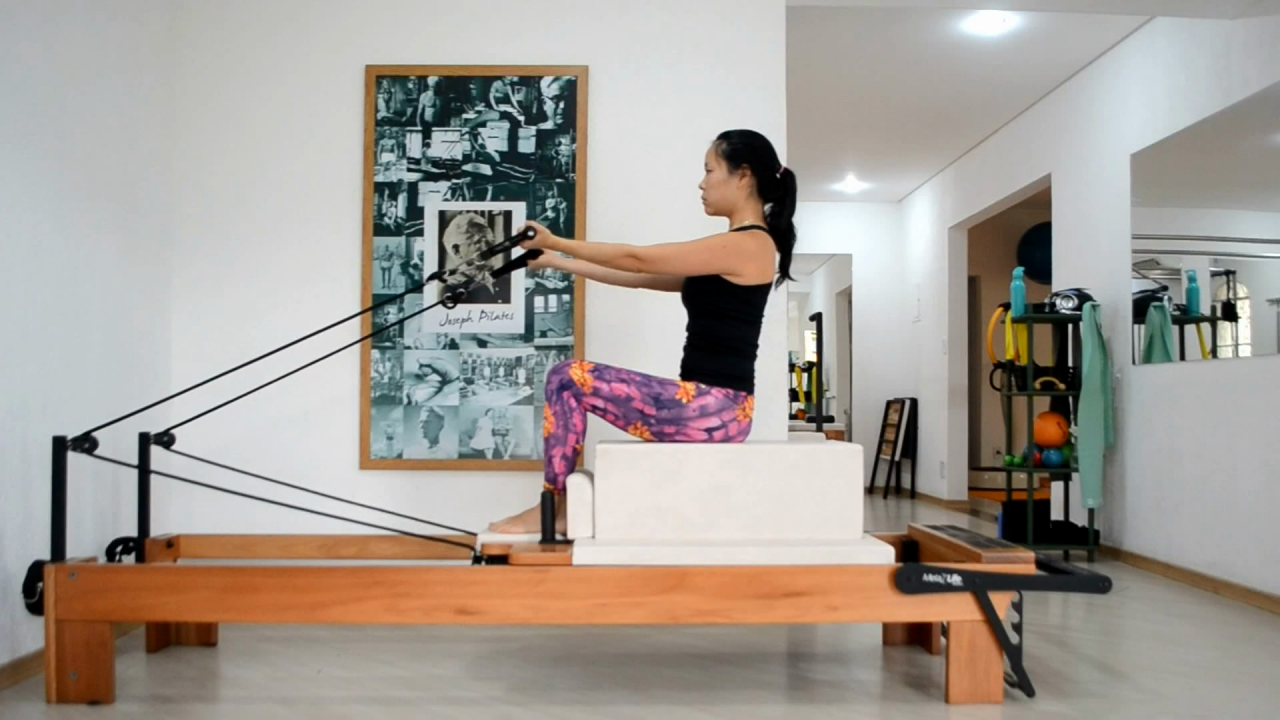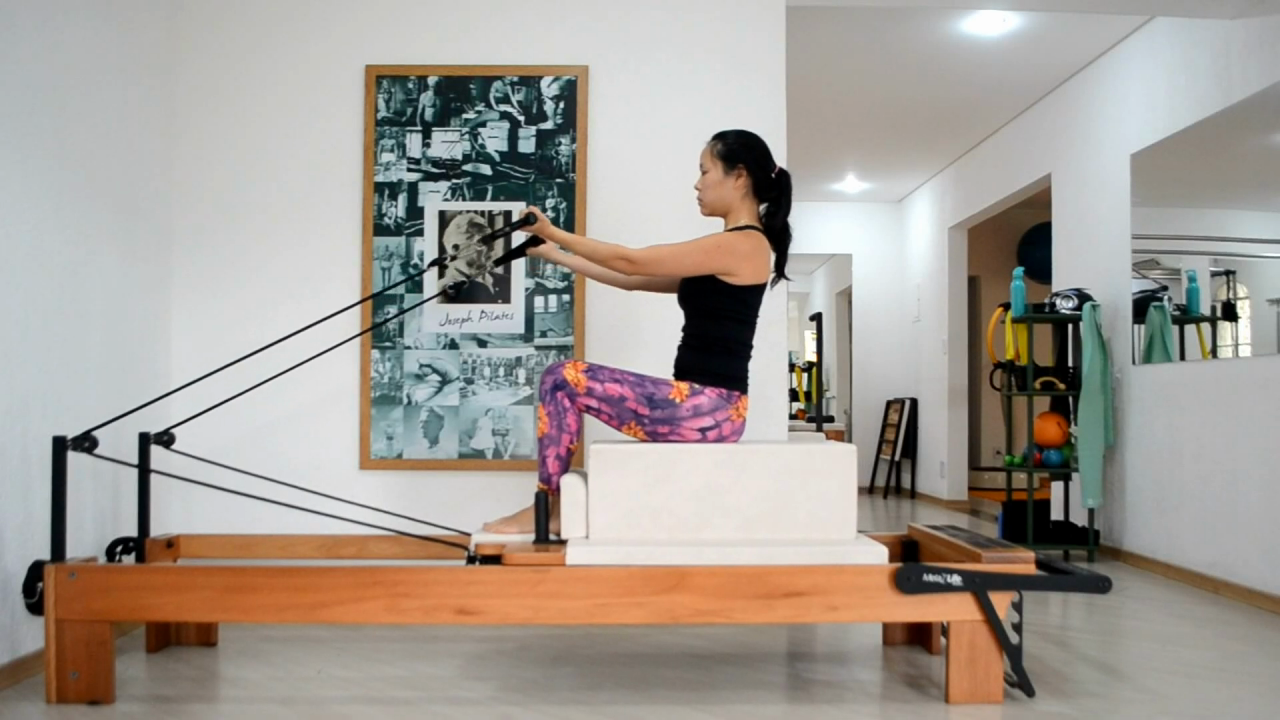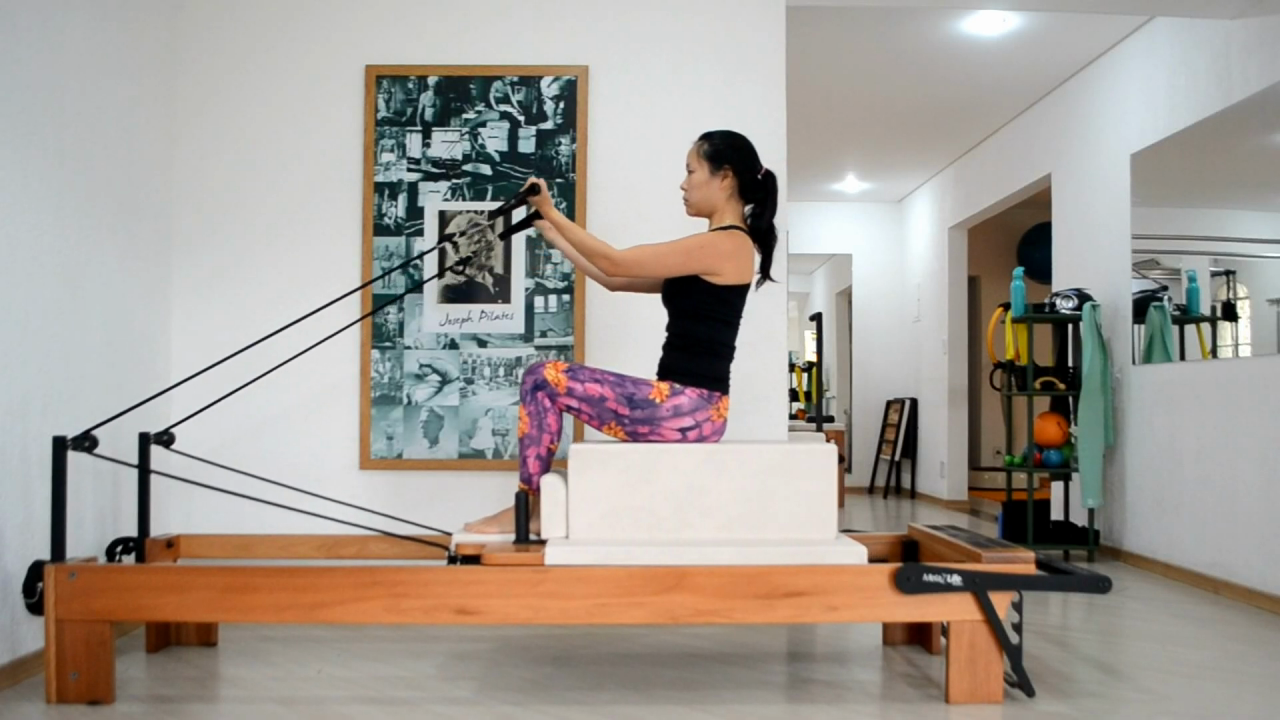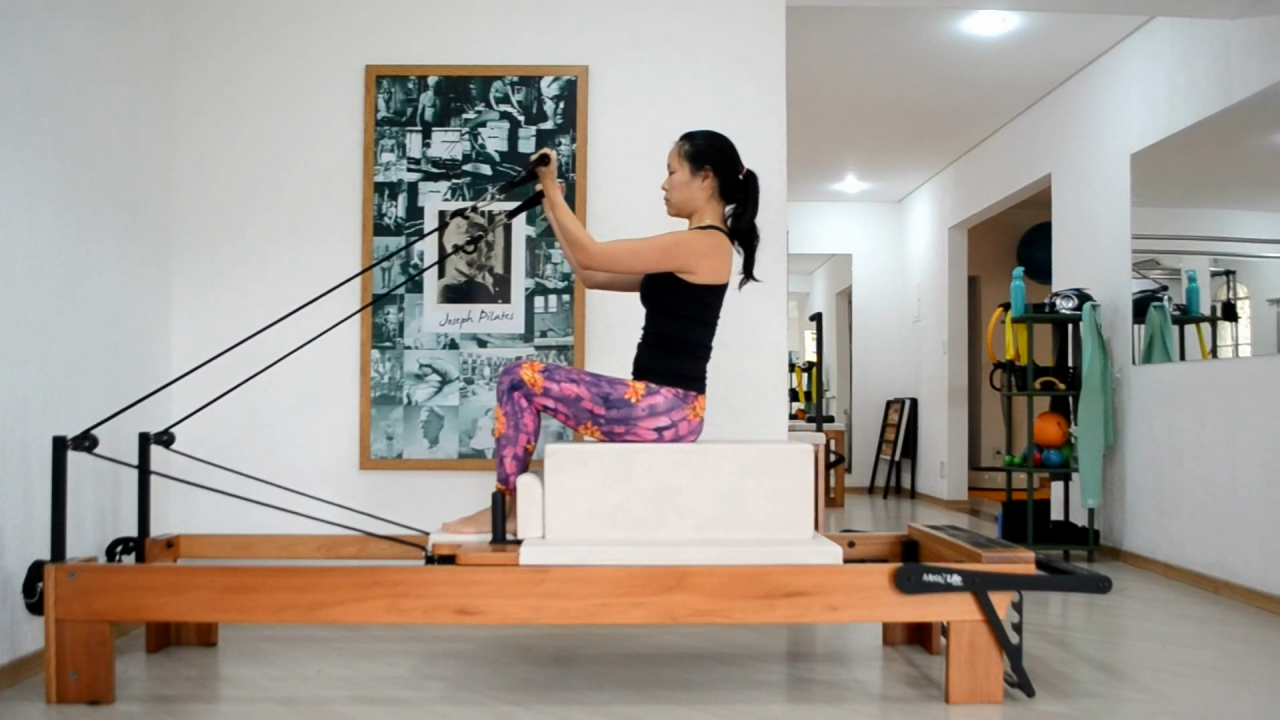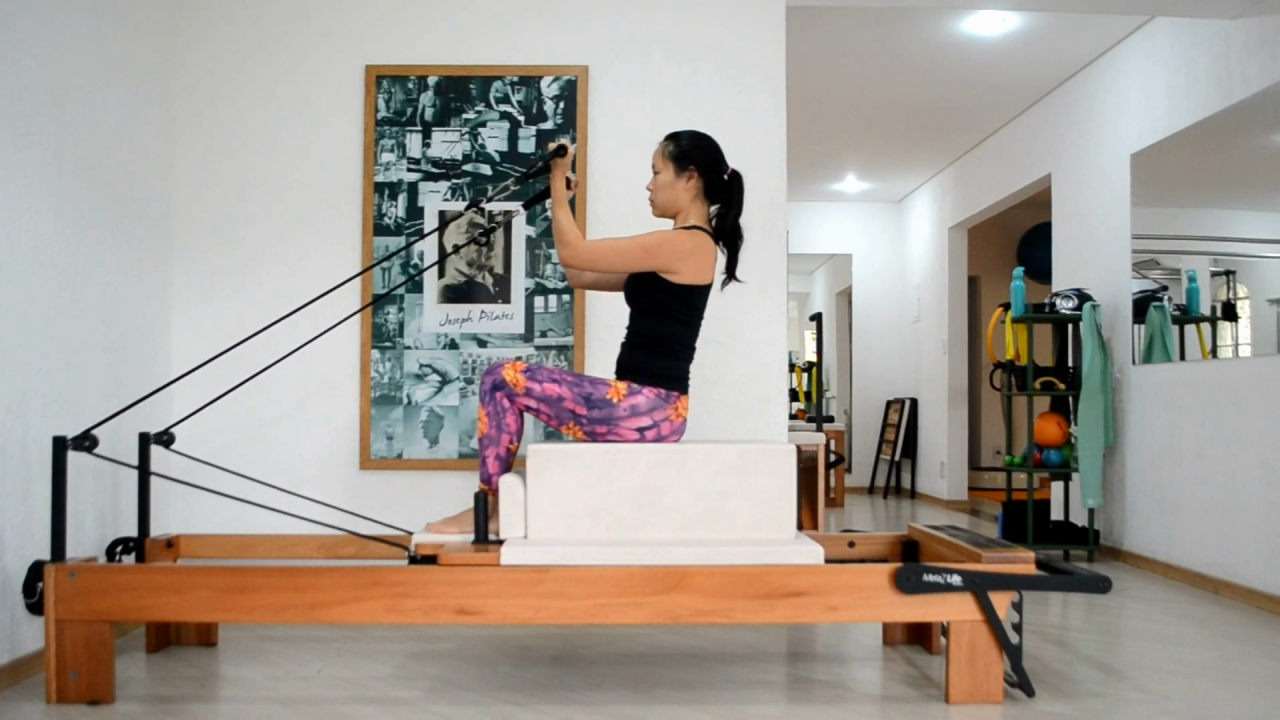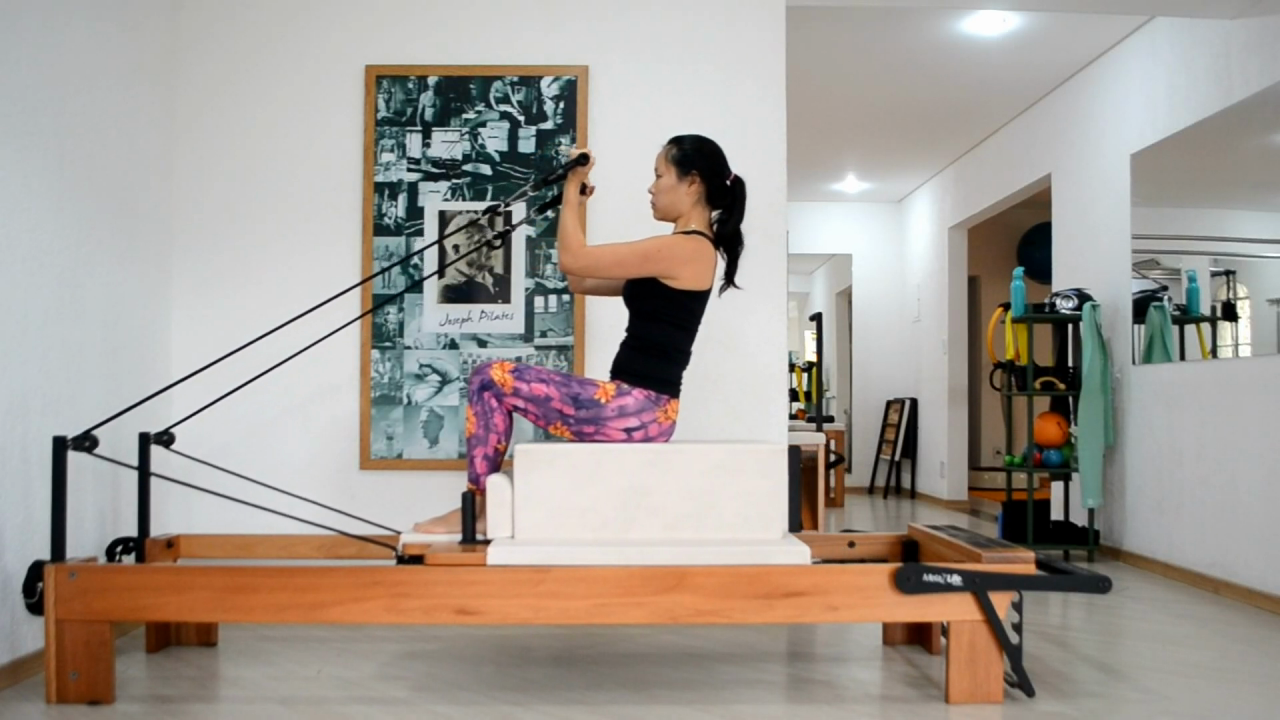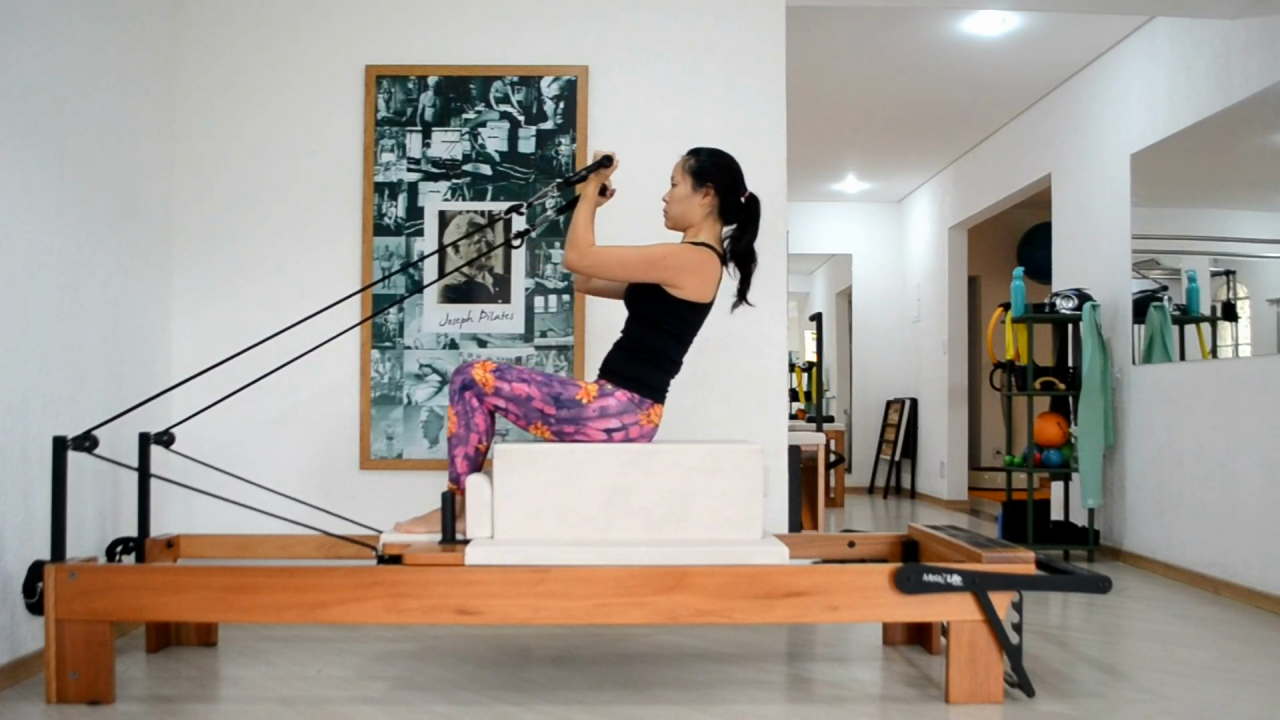
dt=0.7s
person 1, frame 1
left shoulder: (748, 245)
right shoulder: (730, 251)
left elbow: (636, 260)
right elbow: (636, 277)
left wrist: (556, 242)
right wrist: (556, 261)
left hip: (715, 407)
right hip: (707, 405)
left knee: (569, 378)
right knee: (573, 381)
left ankle: (554, 508)
right ankle: (558, 505)
person 1, frame 2
left shoulder: (742, 245)
right shoulder: (726, 251)
left elbow: (632, 261)
right elbow: (631, 279)
left wrist: (554, 233)
right wrist: (555, 254)
left hip: (709, 408)
right hip: (702, 405)
left knee: (563, 378)
right knee: (568, 381)
left ankle: (548, 509)
right ankle: (553, 507)
person 1, frame 3
left shoulder: (726, 244)
right shoulder: (710, 252)
left elbow: (615, 263)
right elbow: (615, 279)
left wrist: (552, 213)
right wrist: (552, 234)
left hip: (689, 407)
right hip: (683, 405)
left knee: (544, 379)
right knee: (547, 382)
left ankle: (530, 508)
right ankle: (534, 506)
person 1, frame 4
left shoulder: (703, 244)
right shoulder: (689, 250)
left elbow: (589, 256)
right elbow: (592, 275)
left wrist: (553, 190)
right wrist: (551, 208)
left hip: (665, 408)
right hip: (663, 405)
left knee: (520, 378)
right knee: (526, 381)
left ankle: (507, 508)
right ankle: (514, 506)
person 1, frame 5
left shoulder: (686, 243)
right shoulder: (679, 248)
left elbow: (573, 254)
right elbow: (581, 275)
left wrist: (557, 181)
right wrist: (560, 199)
left hip: (647, 408)
right hip: (647, 406)
left knee: (502, 379)
right knee: (511, 383)
left ankle: (489, 508)
right ankle: (497, 505)
person 1, frame 6
left shoulder: (684, 249)
right shoulder: (682, 252)
left elbow: (574, 261)
right elbow: (581, 281)
left wrist: (572, 187)
right wrist: (574, 204)
left hip: (636, 410)
right hip: (638, 408)
left knee: (491, 379)
right knee: (499, 382)
left ankle: (476, 509)
right ankle: (484, 508)
person 1, frame 7
left shoulder: (690, 258)
right shoulder: (689, 261)
left elbow: (577, 258)
right elbow: (587, 280)
left wrist: (591, 188)
right wrist: (590, 204)
left hip: (619, 410)
right hip: (622, 408)
left knee: (473, 379)
right knee: (484, 384)
left ankle: (458, 507)
right ankle: (467, 504)
